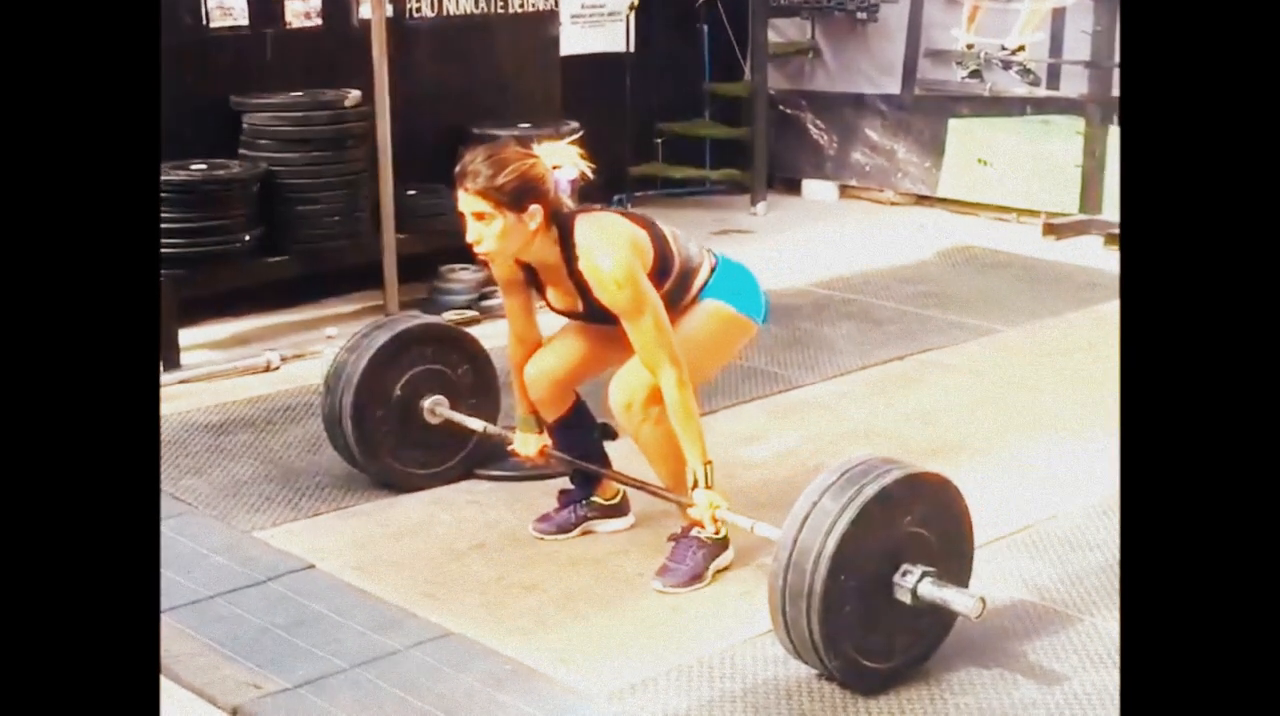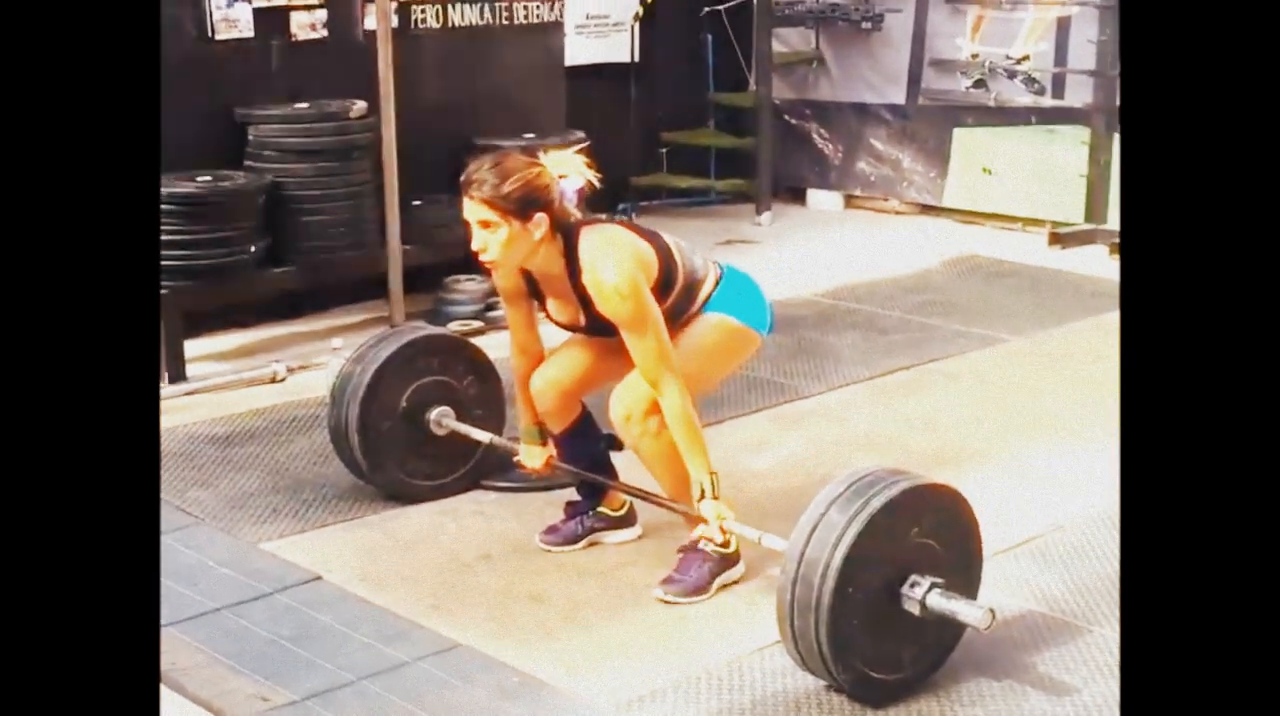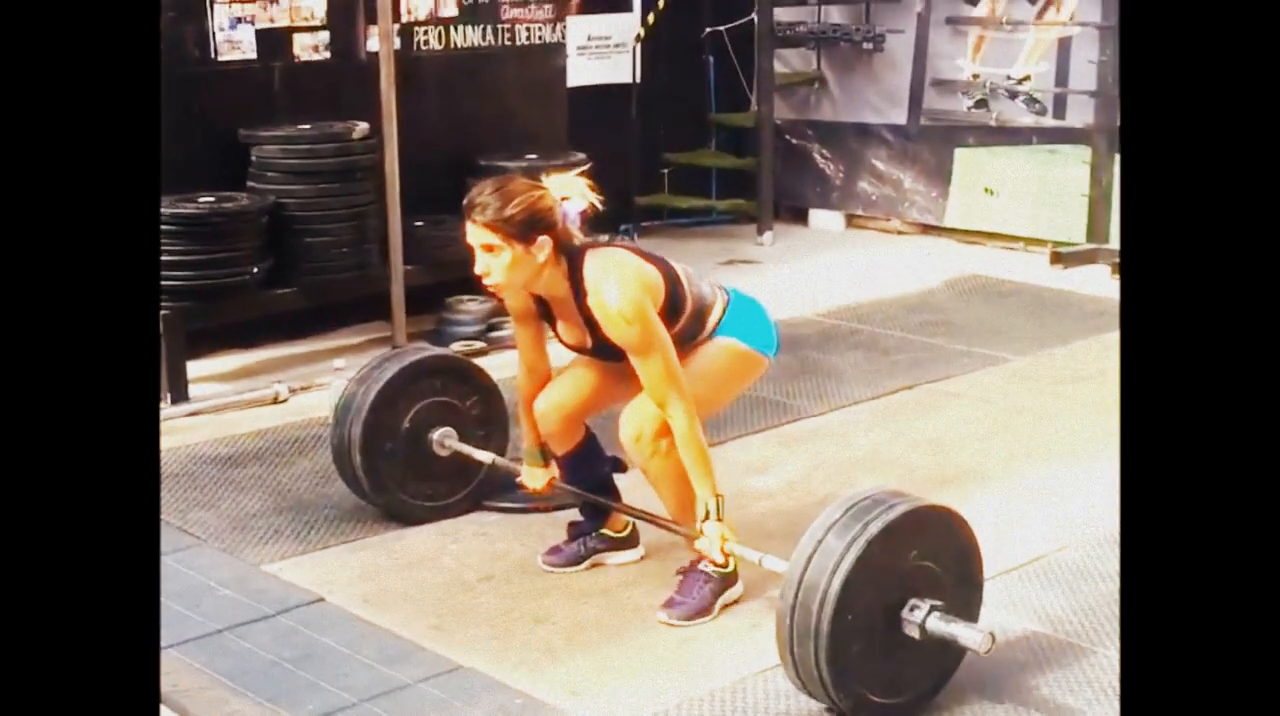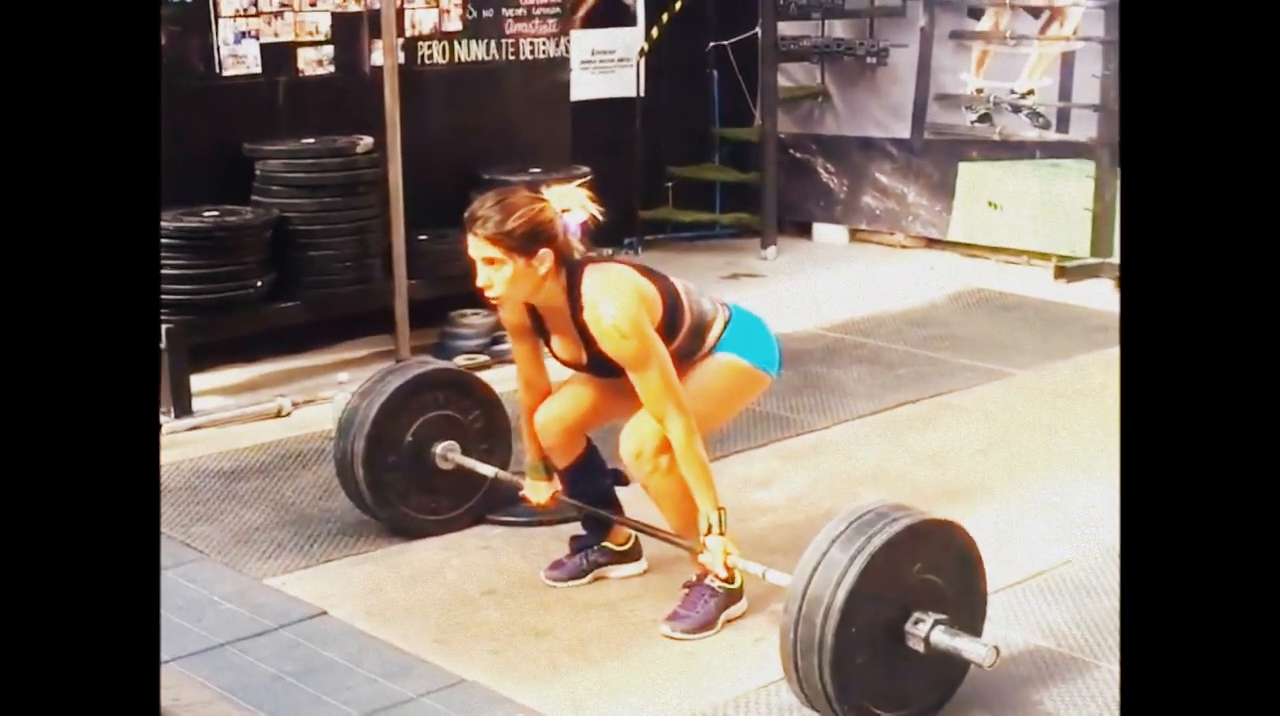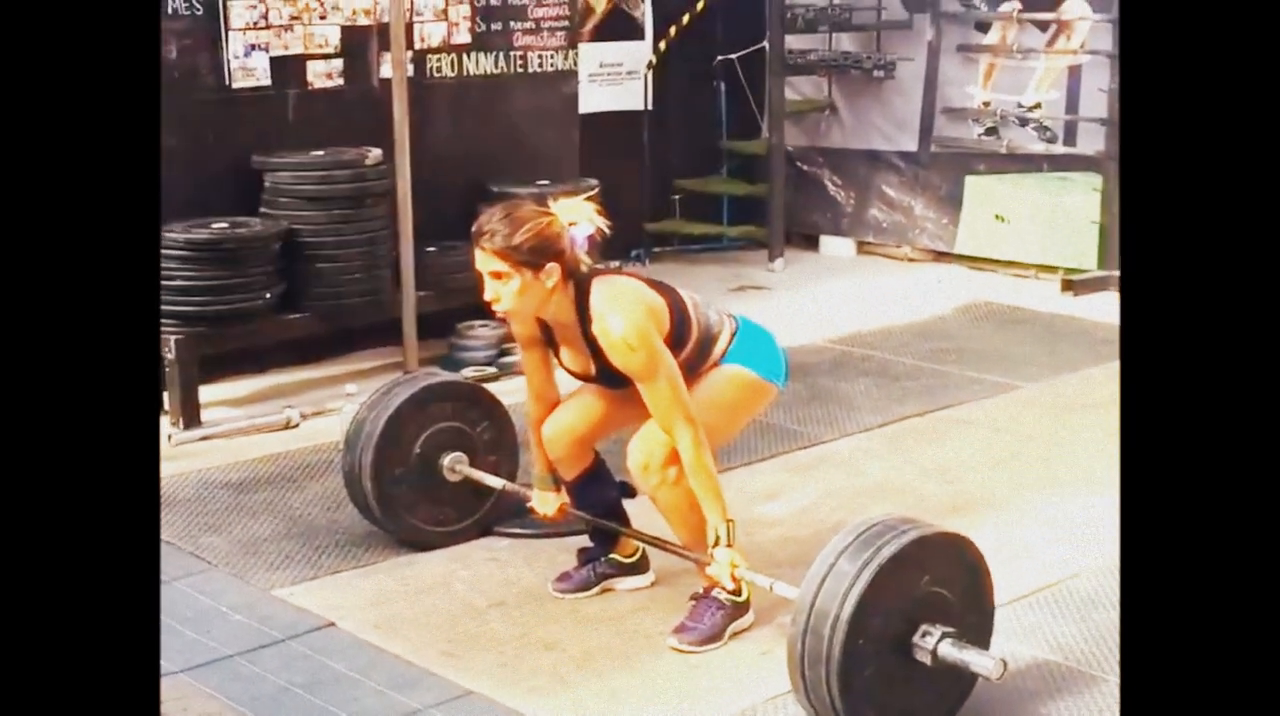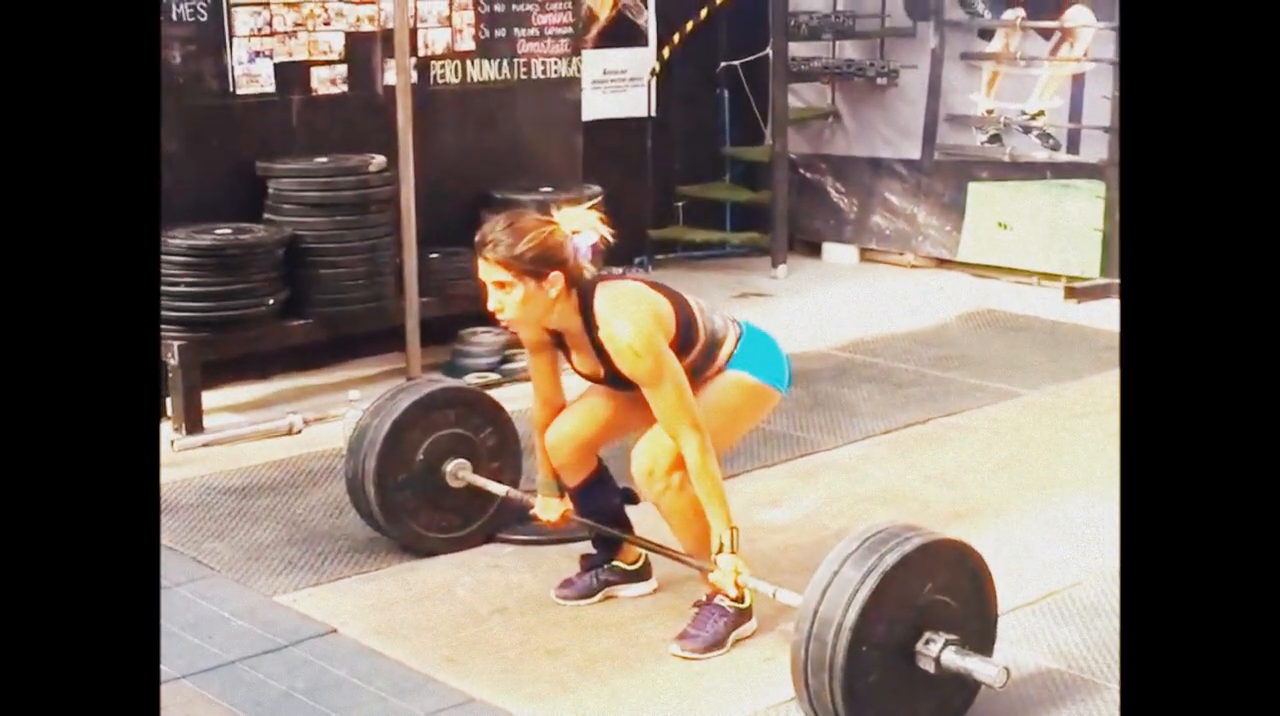
dt=0.4s
person 1, frame 1
left shoulder: (601, 259)
right shoulder: (509, 254)
left elbow: (668, 372)
right elbow: (523, 342)
left wrist: (701, 480)
right wrist: (527, 423)
left hip: (720, 295)
right hip: (657, 298)
left knee: (631, 394)
right knee: (542, 376)
left ankle: (703, 530)
right ankle: (601, 496)
person 1, frame 2
left shoulder: (605, 271)
right shoulder: (512, 264)
left elbow: (668, 386)
right elbow: (526, 354)
left wrist: (707, 491)
right wrist: (532, 436)
left hip: (725, 306)
right hip: (659, 309)
left knee: (631, 406)
right knee: (550, 387)
left ankle: (714, 544)
right ankle: (607, 507)
person 1, frame 3
left shoulder: (611, 294)
right shoulder: (521, 285)
left elbow: (677, 407)
right elbow: (532, 375)
left wrist: (710, 512)
right wrist: (534, 456)
left hip: (732, 331)
right hip: (667, 333)
left knee: (641, 427)
right knee: (553, 409)
left ankle: (715, 564)
right ankle: (610, 529)
person 1, frame 4
left shoulder: (608, 309)
right shoulder: (518, 301)
left elbow: (676, 421)
right elbow: (532, 390)
left wrist: (713, 527)
right wrist: (537, 470)
left hip: (733, 347)
right hip: (668, 349)
left knee: (641, 444)
right knee: (554, 423)
left ankle: (719, 579)
right ankle: (612, 542)
person 1, frame 5
left shoulder: (616, 322)
right shoulder: (528, 313)
left elbow: (685, 432)
right elbow: (541, 403)
left wrist: (721, 538)
right wrist: (545, 483)
left hip: (740, 358)
right hip: (674, 360)
left knee: (649, 456)
right knee: (561, 434)
left ankle: (726, 591)
right ankle: (620, 554)
person 1, frame 6
left shoulder: (622, 326)
right shoulder: (536, 316)
left elbow: (691, 437)
right elbow: (546, 406)
left wrist: (725, 544)
right wrist: (548, 488)
left hip: (744, 364)
right hip: (678, 365)
left knee: (653, 463)
right knee: (565, 440)
left ankle: (729, 600)
right ankle: (622, 561)
